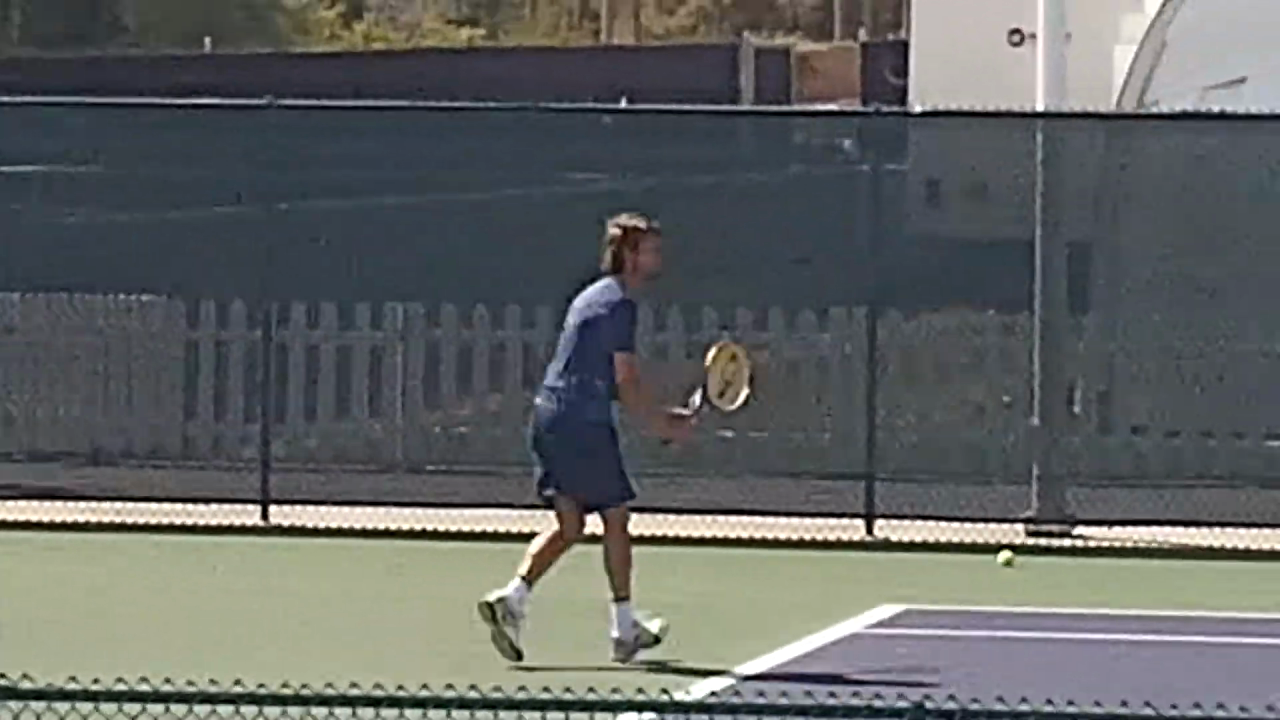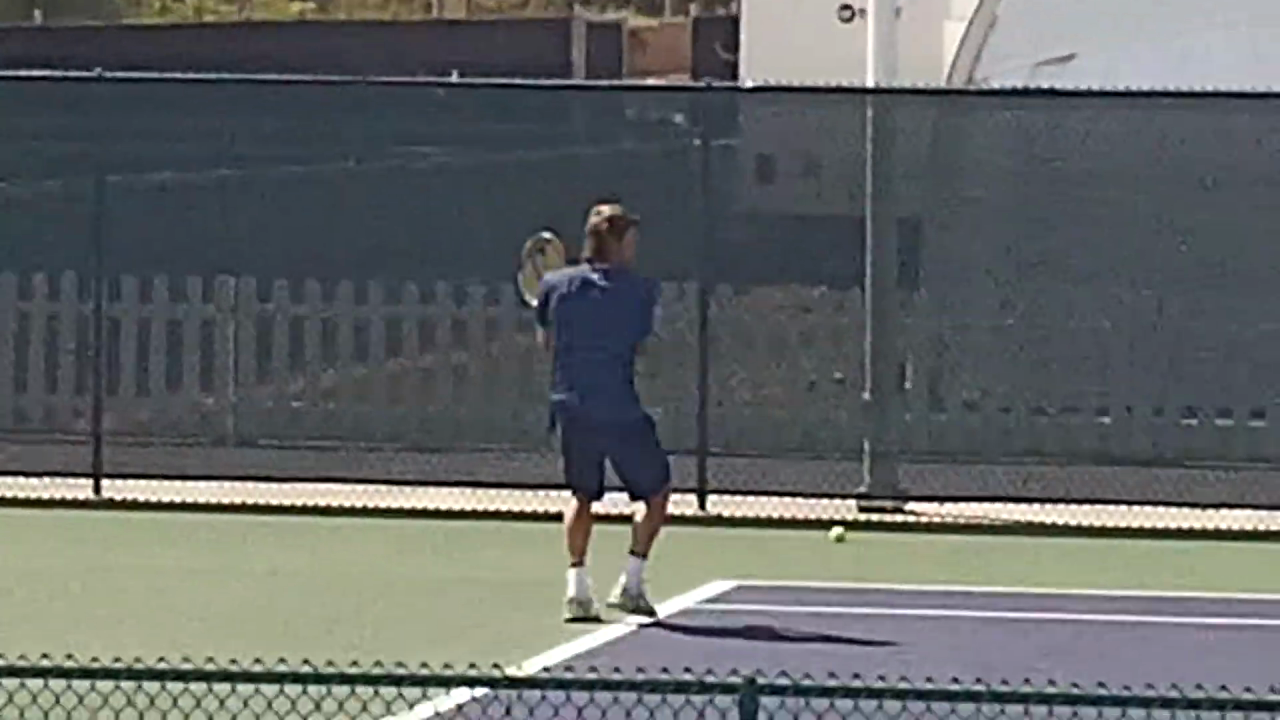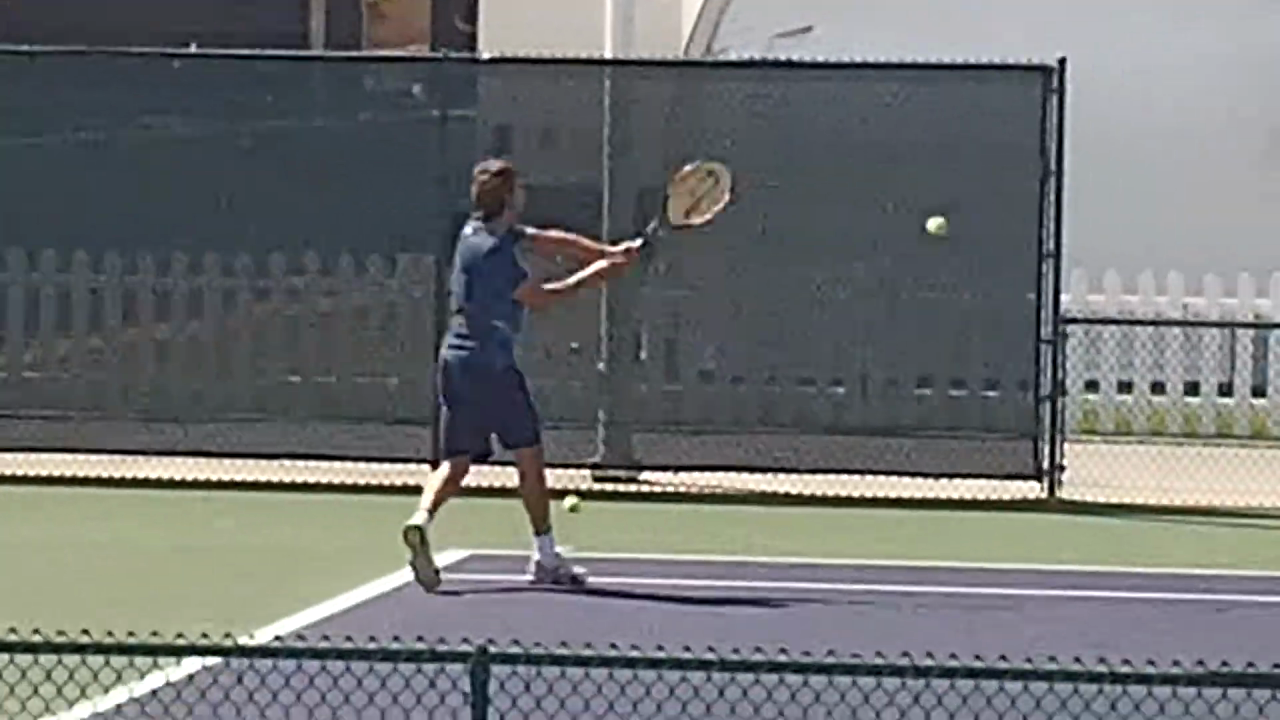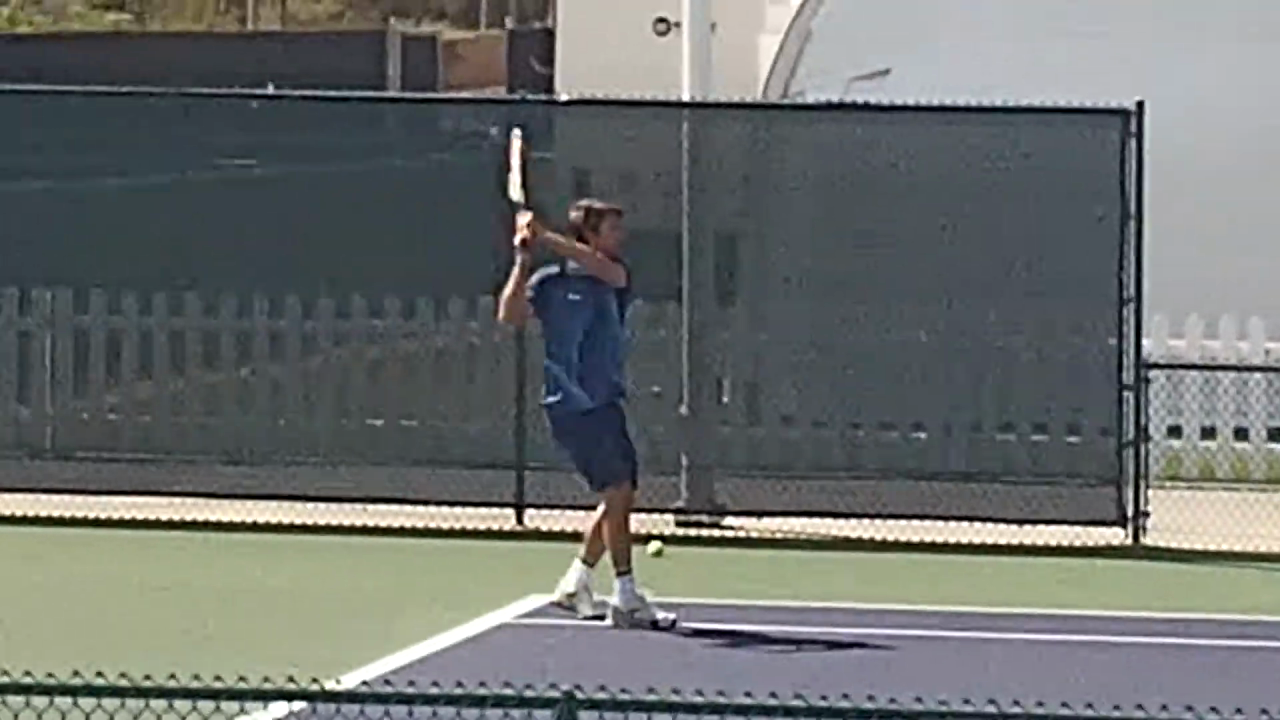
dt=0.5s
person 1, frame 1
left shoulder: (597, 296)
right shoulder: (619, 302)
right elbow: (626, 379)
left wrist: (660, 417)
right wrist: (660, 425)
left hip: (551, 417)
right hip: (581, 422)
left knee: (568, 523)
right knee: (616, 516)
left ankle: (512, 598)
right ankle: (625, 628)
person 1, frame 2
left shoulder: (554, 284)
right shoulder: (639, 290)
left hip: (570, 413)
right hip: (621, 414)
left knee: (582, 501)
right knee: (657, 496)
left ankle: (578, 593)
right ankle: (631, 582)
person 1, frame 3
left shoulder: (484, 232)
right shoulder: (492, 247)
left elbow: (549, 239)
right elbow: (540, 299)
left wrist: (608, 252)
right wrist: (598, 271)
left hip: (459, 364)
right hip: (494, 366)
left knee: (456, 462)
right knee: (529, 459)
left ankle: (422, 521)
right ankle: (546, 559)
person 1, frame 4
left shoulder: (616, 271)
right shoulder: (548, 281)
left elbow: (602, 271)
right elbow: (509, 316)
left wrist: (547, 236)
right wrist: (522, 262)
left hip: (606, 403)
right hip: (571, 406)
left knee: (621, 496)
right knee: (616, 494)
left ankle: (574, 585)
right ankle: (628, 601)
